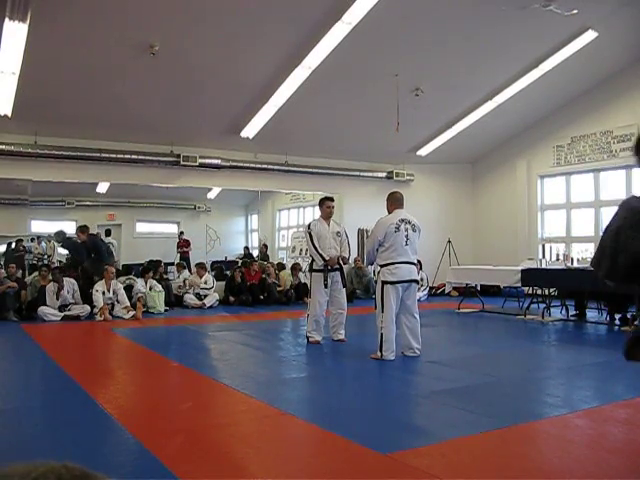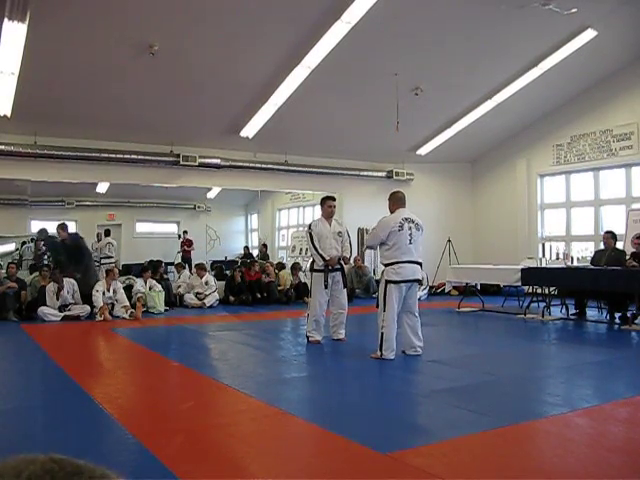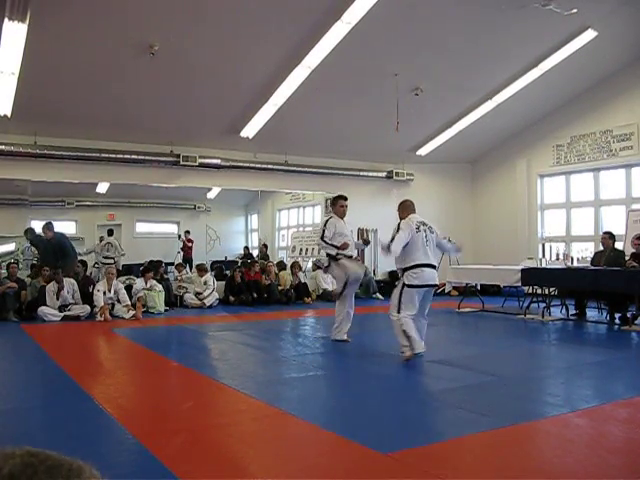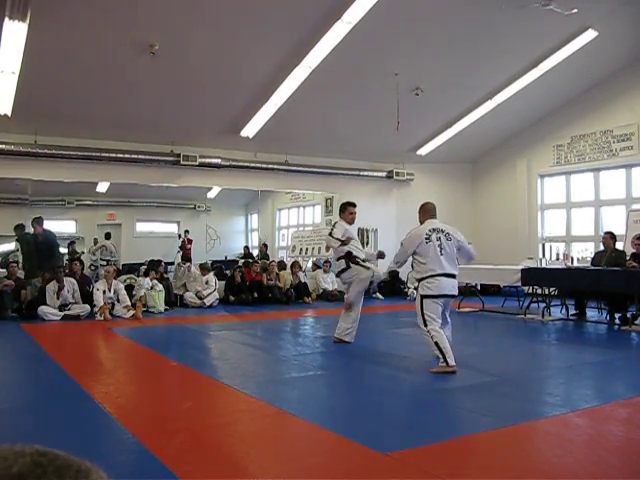
dt=0.5s
person 1, frame 1
left shoulder: (385, 222)
right shoulder: (415, 223)
left elbow: (371, 247)
left wrist: (370, 262)
left hip: (391, 272)
right hip: (411, 271)
left knee: (387, 314)
right knee: (410, 312)
left ankle: (386, 352)
right ankle: (412, 348)
person 1, frame 2
left shoulder: (388, 221)
right shoulder: (418, 222)
left elbow: (370, 242)
left hip: (396, 272)
right hip: (415, 270)
left knee: (388, 313)
right knee: (410, 312)
left ankle: (386, 351)
right ankle: (414, 348)
person 1, frame 3
left shoulder: (406, 224)
right shoulder: (429, 226)
left elbow: (399, 239)
right elbow: (443, 244)
left wrist: (390, 249)
right wrist: (456, 249)
left hip: (413, 276)
right hip: (431, 275)
left knee: (400, 314)
right knee: (419, 314)
left ankle: (414, 347)
right ankle: (415, 347)
person 1, frame 4
left shoulder: (416, 233)
right shoulder: (452, 232)
left elbow: (400, 258)
right elbow: (469, 255)
left wrist: (391, 267)
right wrist: (462, 258)
left hip: (430, 285)
right hip: (450, 283)
left knee: (431, 325)
right knee: (443, 319)
left ankle: (448, 363)
right ankle: (443, 350)
person 2, frame 1
left shoulder: (339, 227)
right shoulder: (313, 226)
left elbow: (345, 244)
right elbow: (313, 247)
left wrist: (345, 256)
right wrist: (327, 260)
left hip: (337, 269)
right hip: (320, 269)
left knee: (340, 304)
right knee: (317, 305)
left ankle: (338, 333)
right ankle: (314, 335)
person 2, frame 2
left shoulder: (340, 226)
right shoulder: (314, 226)
left elbow: (347, 243)
right elbow: (314, 247)
left wrist: (346, 256)
right wrist: (327, 260)
left hip: (338, 269)
right hip: (321, 269)
left knee: (340, 304)
right knee: (318, 304)
left ankle: (338, 333)
right ankle: (314, 334)
person 2, frame 3
left shoulder: (344, 224)
right shoulder: (331, 222)
right elbow: (322, 242)
left wrist: (361, 243)
right wrist: (338, 247)
left hip: (346, 263)
right hip: (337, 261)
left knee: (347, 304)
right knee: (356, 273)
left ankle: (339, 333)
right ankle: (340, 292)
person 2, frame 4
left shoulder: (349, 229)
right shoulder: (340, 225)
left elbow: (359, 252)
right elbow: (330, 239)
left wrist: (375, 254)
right wrist: (342, 242)
left hip: (353, 269)
right hip: (349, 265)
left knee: (355, 306)
right knee: (374, 273)
left ankle: (341, 335)
right ankle: (349, 300)
